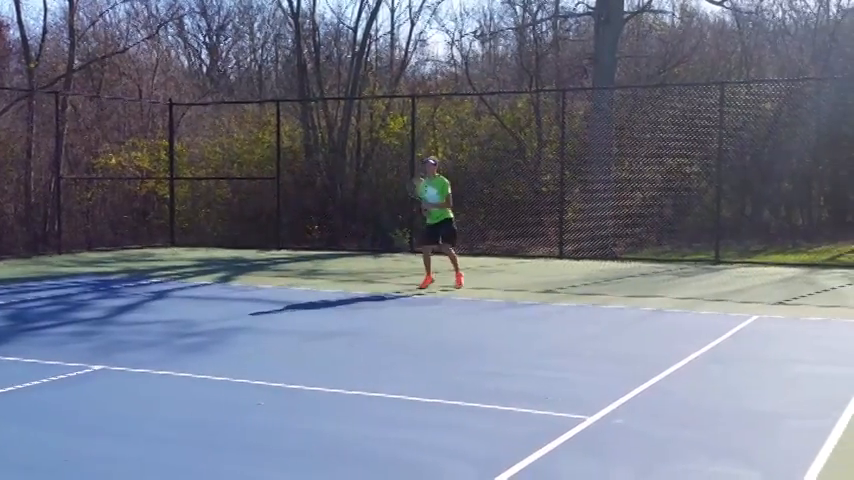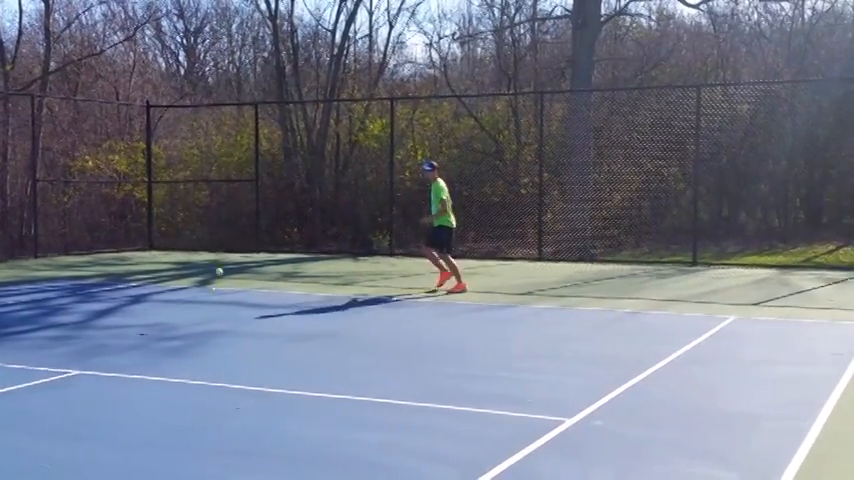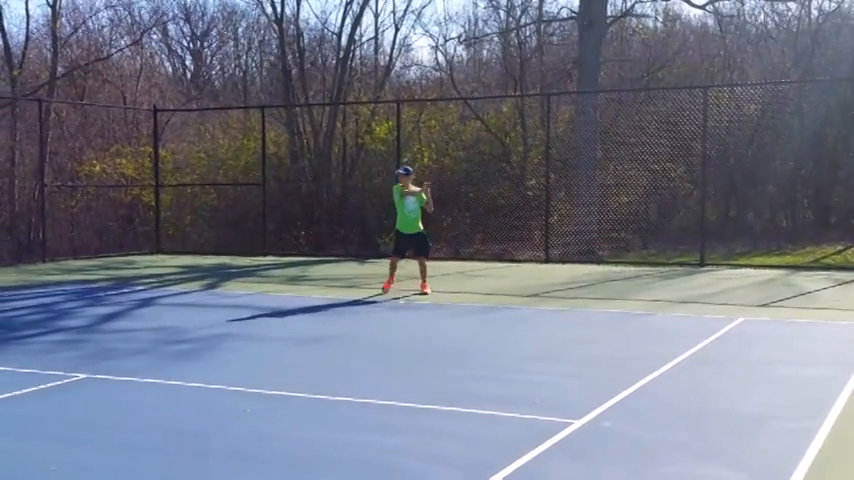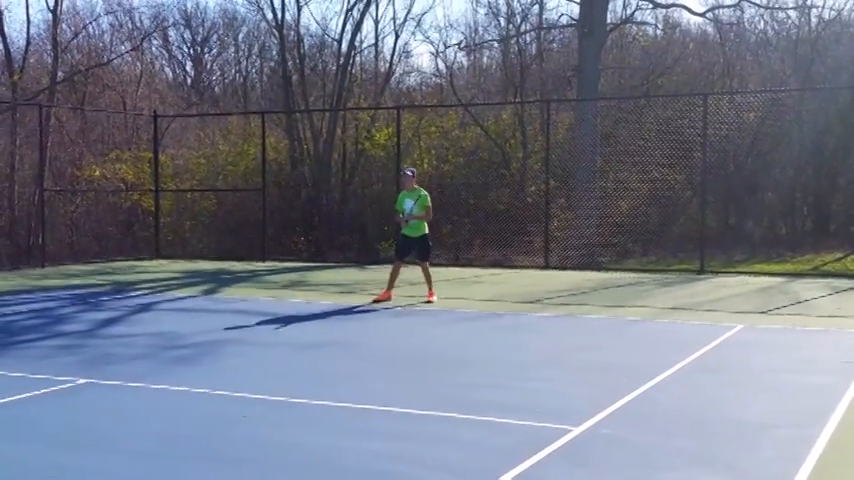
dt=1s
person 1, frame 1
left shoulder: (443, 182)
right shoulder: (423, 183)
left elbow: (448, 203)
left wrist: (432, 205)
right wrist: (424, 209)
left hip: (445, 219)
right hip: (431, 221)
left knee: (447, 249)
right knee: (425, 249)
left ankle: (459, 274)
right ankle: (429, 276)
person 1, frame 2
left shoulder: (438, 186)
right shoulder: (435, 185)
left elbow: (444, 209)
left wrist: (430, 218)
right wrist: (432, 219)
left hip: (444, 224)
right hip: (439, 224)
left ankle: (461, 284)
right ankle: (445, 272)
person 1, frame 3
left shoulder: (419, 192)
right shoulder: (397, 189)
left elbow: (430, 210)
right elbow: (405, 193)
left wrist: (428, 194)
right wrist: (421, 190)
left hip: (417, 231)
right hip: (402, 231)
left knee: (421, 259)
right knee: (395, 259)
left ankle: (424, 284)
right ankle: (390, 279)
person 1, frame 4
left shoulder: (423, 195)
right shoulder: (402, 195)
left elbow: (429, 216)
right elbow: (399, 214)
left wrist: (414, 217)
right wrist: (402, 220)
left hip: (421, 235)
right hip: (406, 235)
left knee: (424, 264)
right knee: (397, 263)
left ankle: (431, 292)
right ankle: (388, 292)
